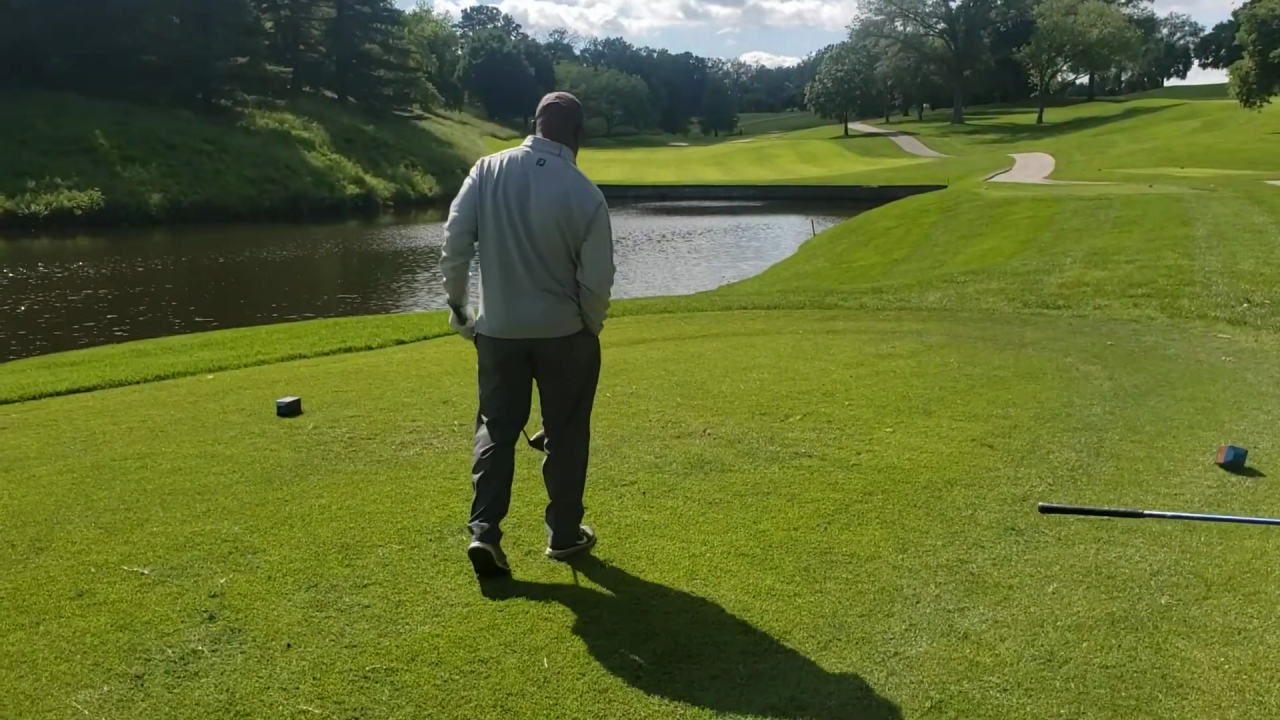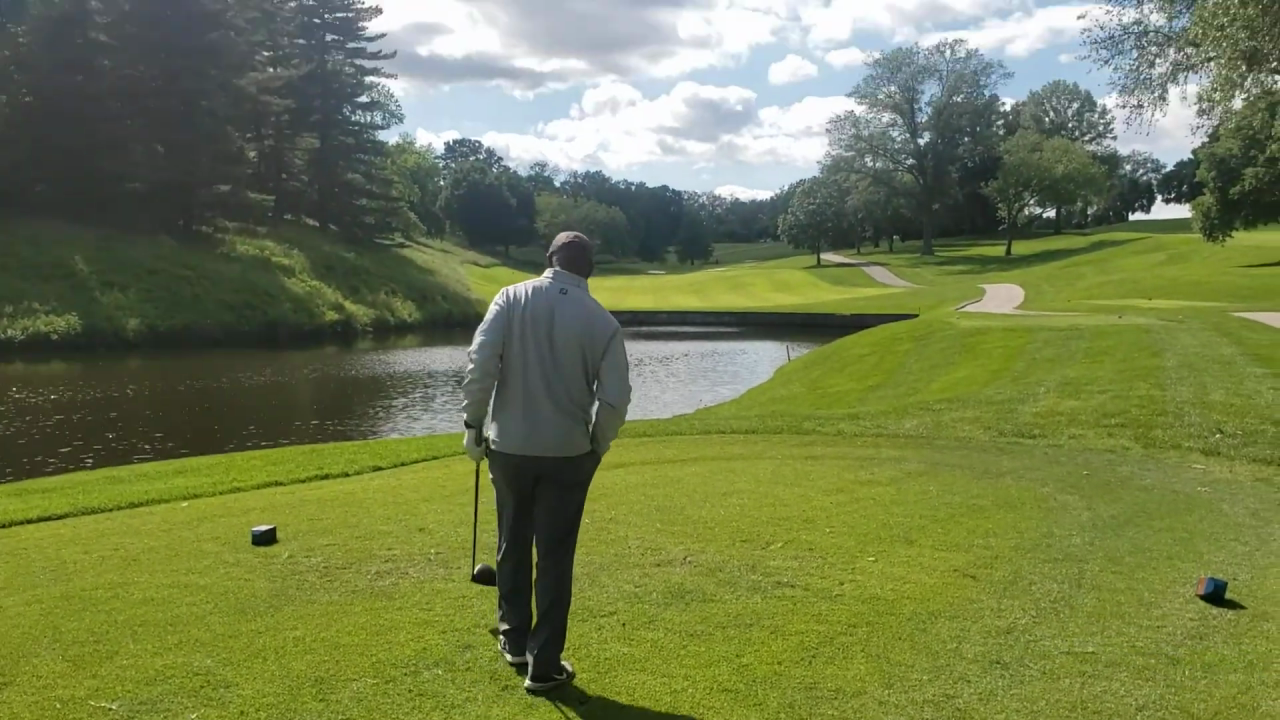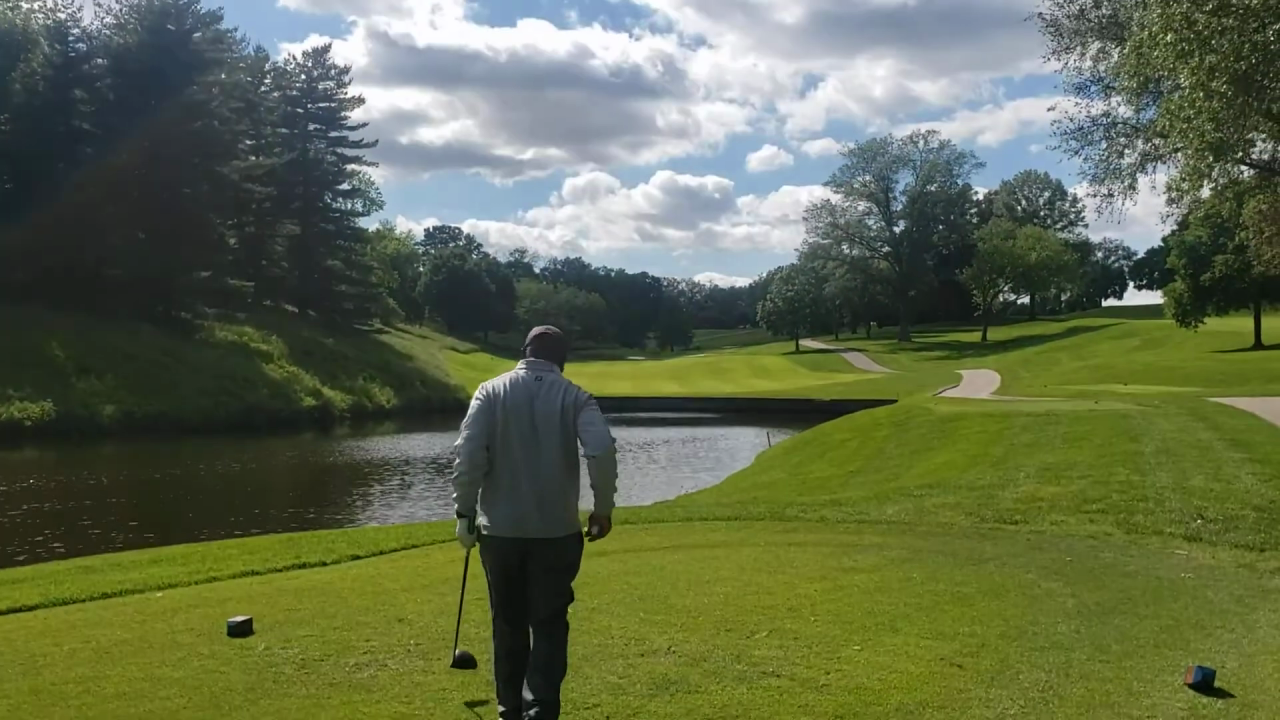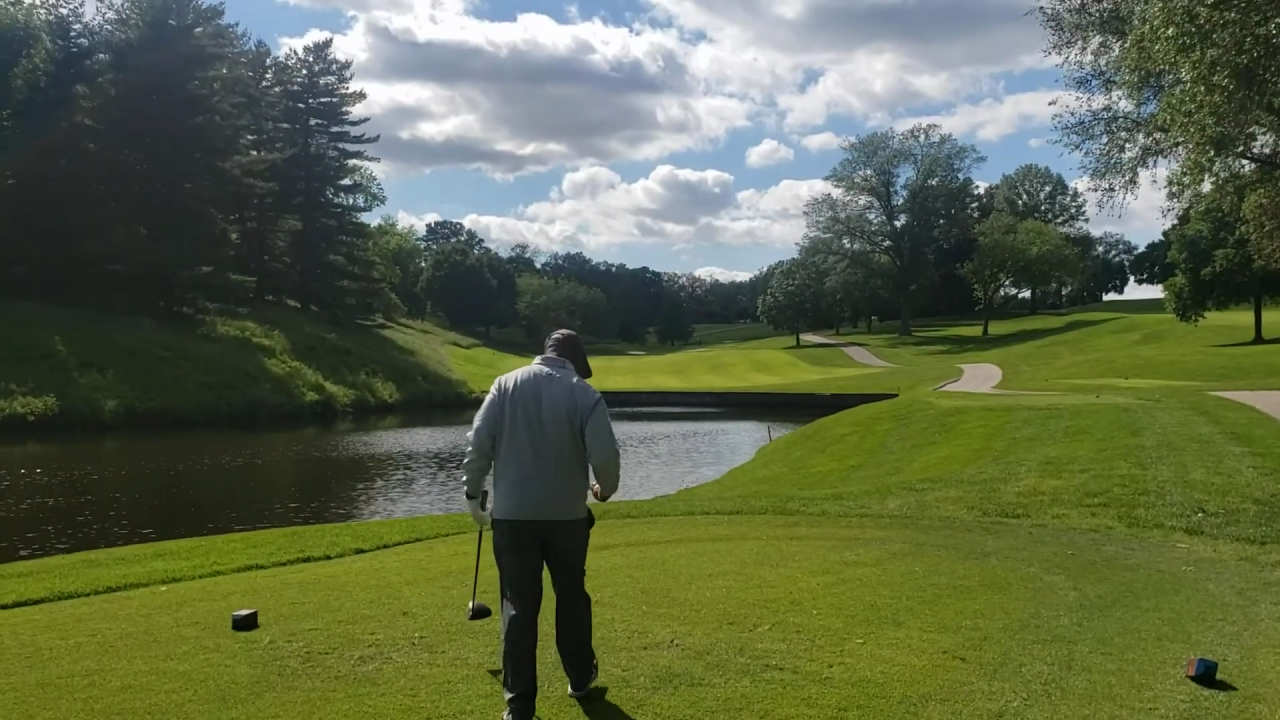
dt=0.4s
person 1, frame 1
left shoulder: (488, 170)
right shoulder: (586, 193)
left elbow: (455, 243)
right elbow: (597, 279)
left wrist: (457, 304)
right wrist: (592, 328)
left hip: (498, 328)
right hip: (563, 333)
left knee: (496, 429)
right knee: (565, 434)
left ankle: (485, 530)
right ankle: (564, 533)
person 1, frame 2
left shoulder: (511, 299)
right shoulder: (603, 321)
left elbow: (480, 366)
right elbow: (615, 401)
left wrist: (473, 425)
right wrist: (596, 451)
left hip: (508, 448)
right hip: (569, 455)
left knee: (513, 543)
right knee: (554, 555)
left ankle: (515, 639)
right ankle: (543, 665)
person 1, frame 3
left shoulder: (491, 391)
right shoulder: (574, 397)
left elbow: (467, 456)
right elbow: (601, 451)
left wrist: (465, 514)
right wrist: (603, 510)
left hip: (500, 529)
right hip: (557, 530)
left knee: (508, 623)
right knee: (550, 624)
person 1, frame 4
left shoulder: (506, 384)
right shoulder: (586, 394)
left elbow: (478, 443)
right elbow: (605, 455)
left wrist: (473, 494)
right wrist: (606, 489)
left hip: (512, 514)
right hip: (567, 514)
left knee: (519, 607)
right knee: (571, 594)
right ankle: (581, 677)
